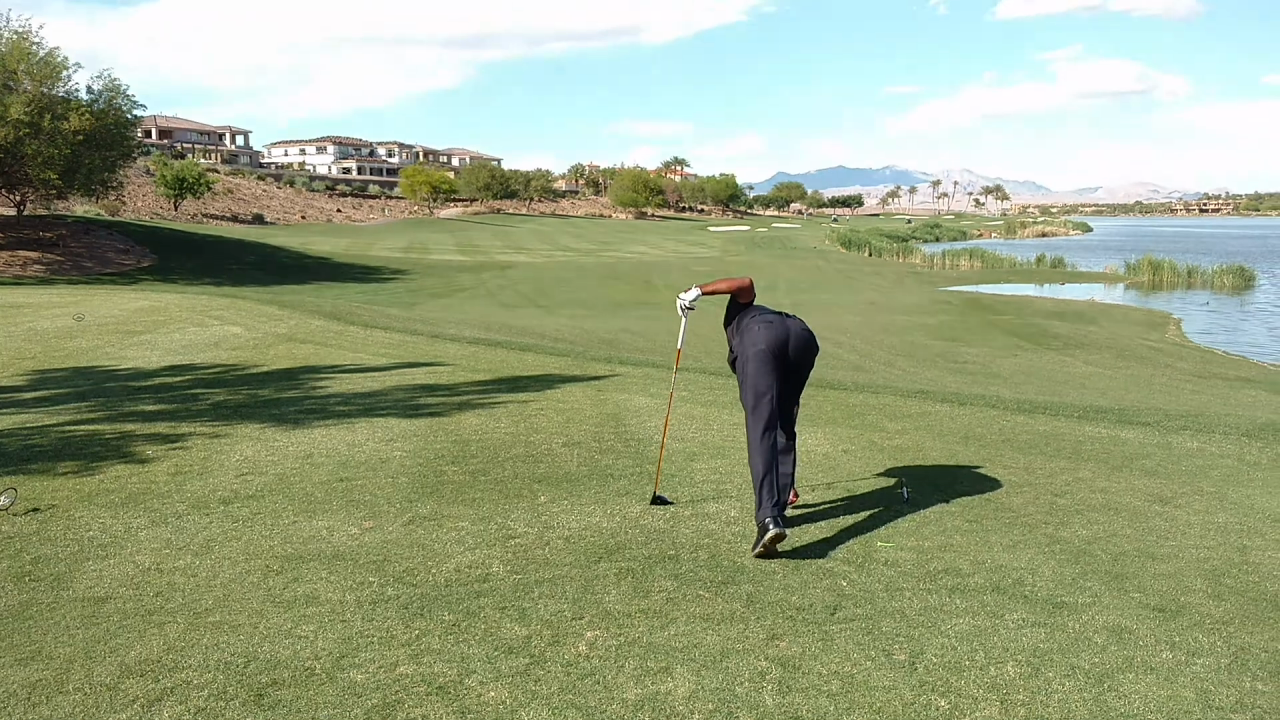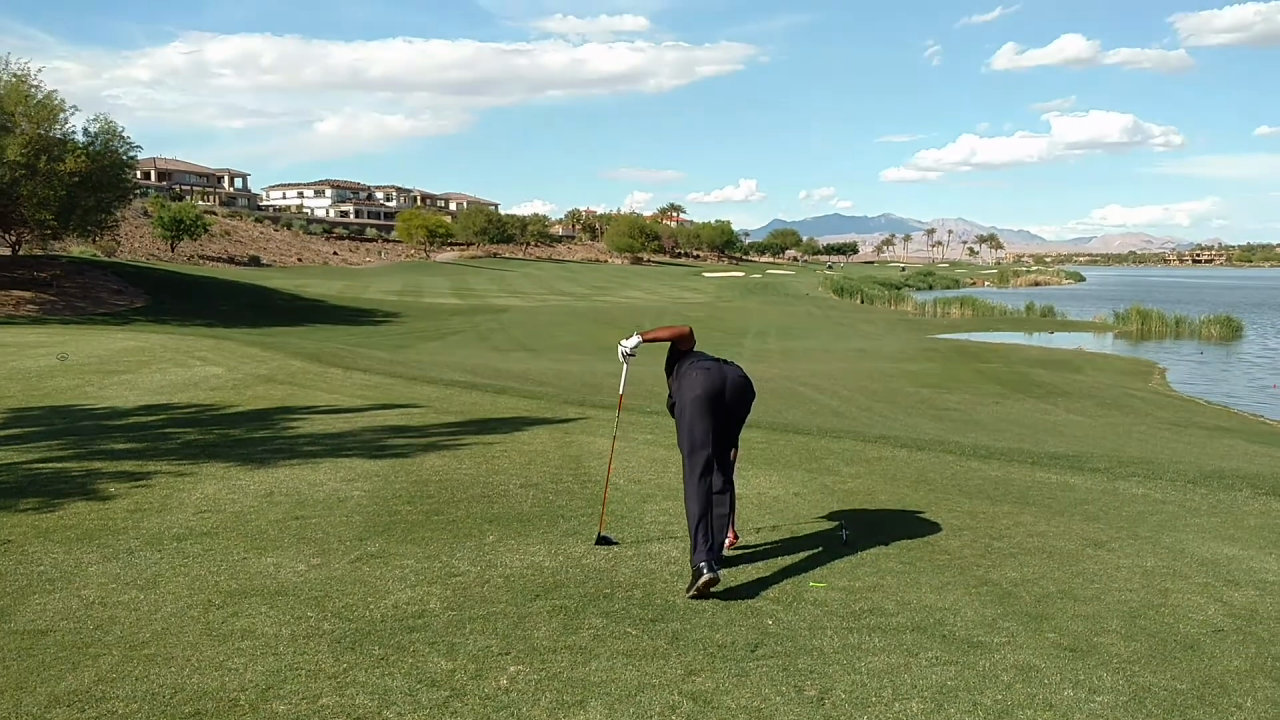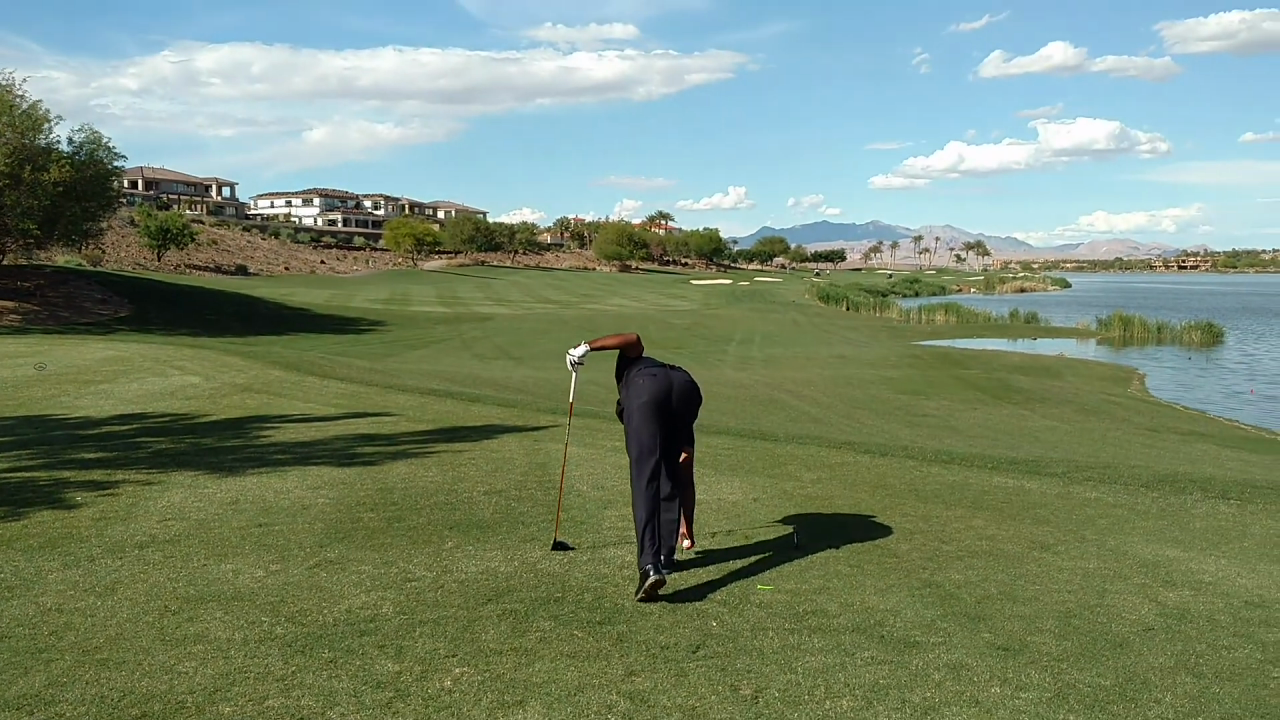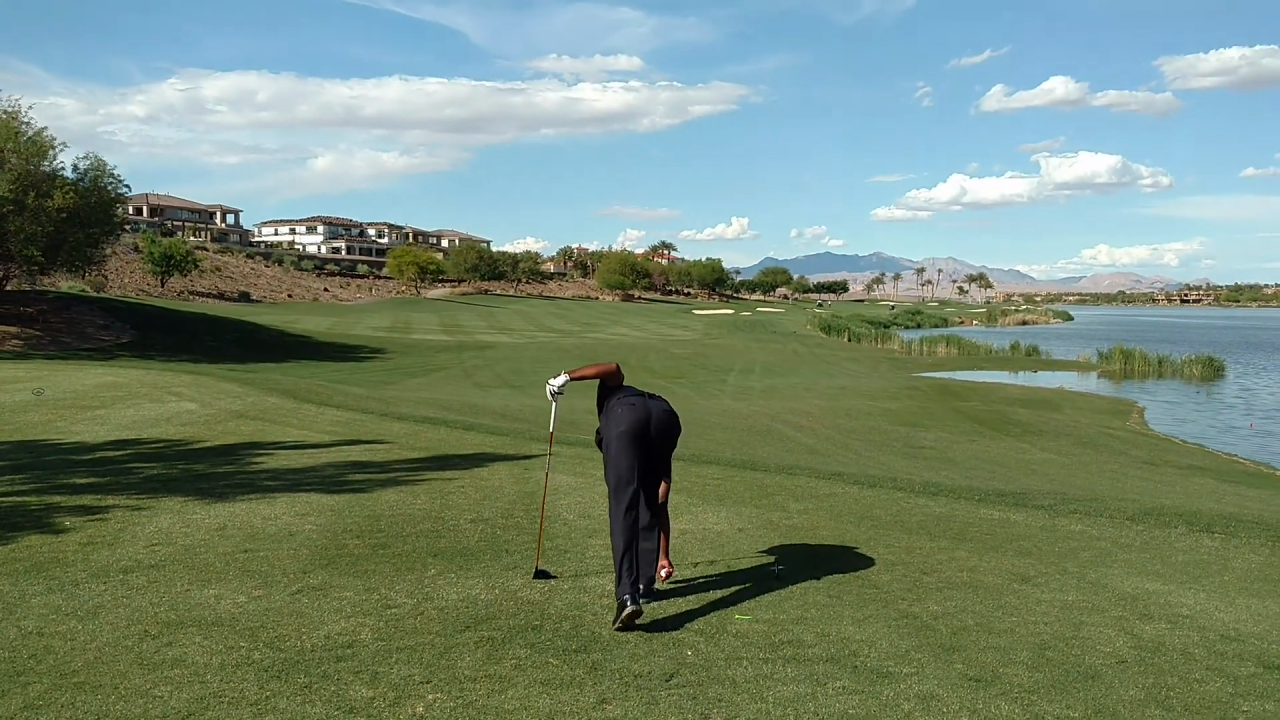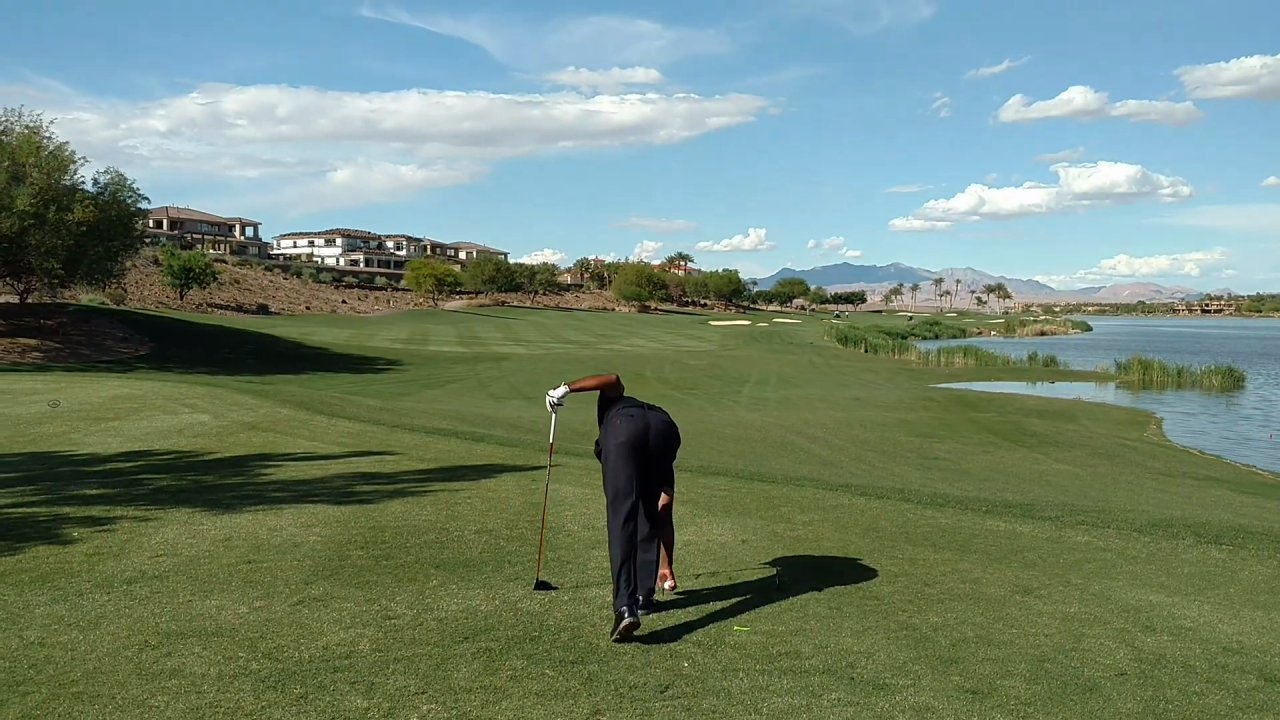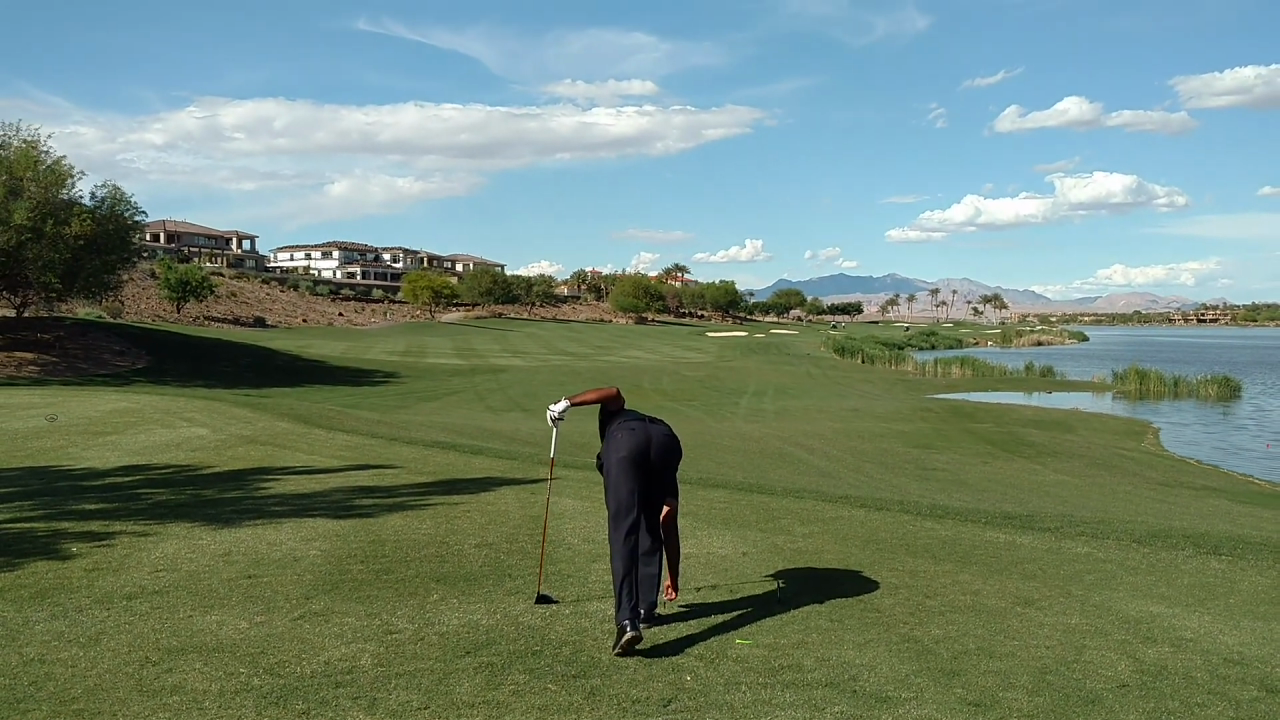
dt=0.7s
person 1, frame 1
left shoulder: (740, 314)
left elbow: (746, 284)
right elbow: (792, 417)
left wrist: (698, 291)
right wrist: (789, 486)
left hip: (759, 336)
right hip: (803, 337)
left knee: (760, 430)
right knee: (784, 428)
left ankle: (769, 519)
right ankle: (777, 509)
person 1, frame 2
left shoulder: (682, 361)
left elbow: (686, 332)
right elbow: (729, 466)
left wrist: (639, 338)
right wrist: (728, 527)
left hip: (697, 382)
right hip: (740, 384)
left knee: (697, 473)
right knee: (721, 471)
left ankle: (703, 563)
right ankle: (714, 550)
person 1, frame 3
left shoulder: (632, 369)
left elbow: (633, 340)
right elbow: (686, 475)
left wrist: (587, 347)
right wrist: (686, 528)
left hip: (646, 387)
right hip: (687, 390)
left knee: (645, 478)
right knee: (671, 474)
left ankle: (650, 565)
right ankle: (665, 555)
person 1, frame 4
left shoulder: (613, 398)
right shoulder: (649, 428)
left elbow: (613, 369)
right elbow: (661, 506)
left wrist: (567, 376)
right wrist: (663, 557)
left hip: (624, 417)
right hip: (666, 419)
left knee: (623, 509)
right knee: (649, 503)
left ankle: (628, 596)
right ankle: (644, 583)
person 1, frame 5
left shoulder: (614, 409)
left elbow: (614, 381)
right elbow: (665, 514)
left wrist: (567, 388)
right wrist: (667, 566)
left hip: (623, 427)
right hip: (665, 431)
left knee: (621, 520)
right knee: (649, 515)
left ankle: (625, 607)
right ankle: (643, 595)
person 1, frame 6
left shoulder: (615, 421)
left elbow: (614, 394)
right elbow: (669, 527)
left wrist: (567, 403)
right wrist: (673, 579)
left hip: (625, 441)
right hip: (667, 444)
left knee: (623, 534)
right knee: (651, 528)
left ankle: (627, 621)
right ankle: (646, 609)
